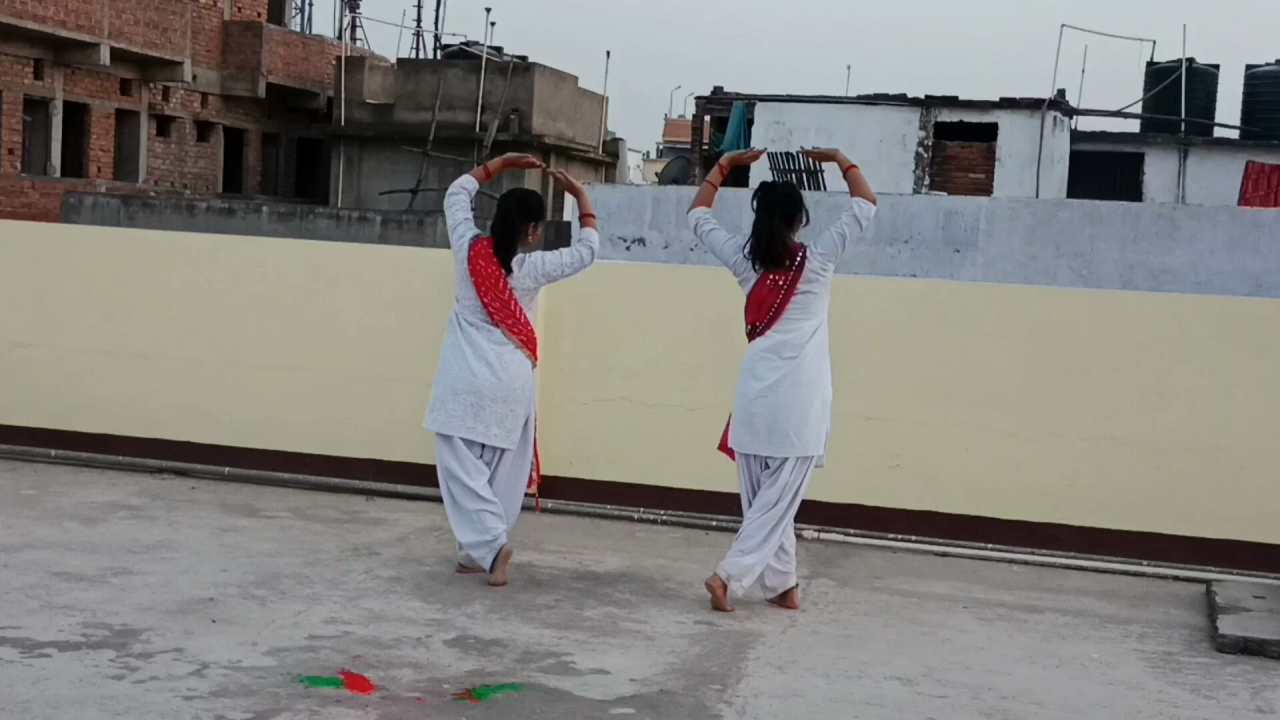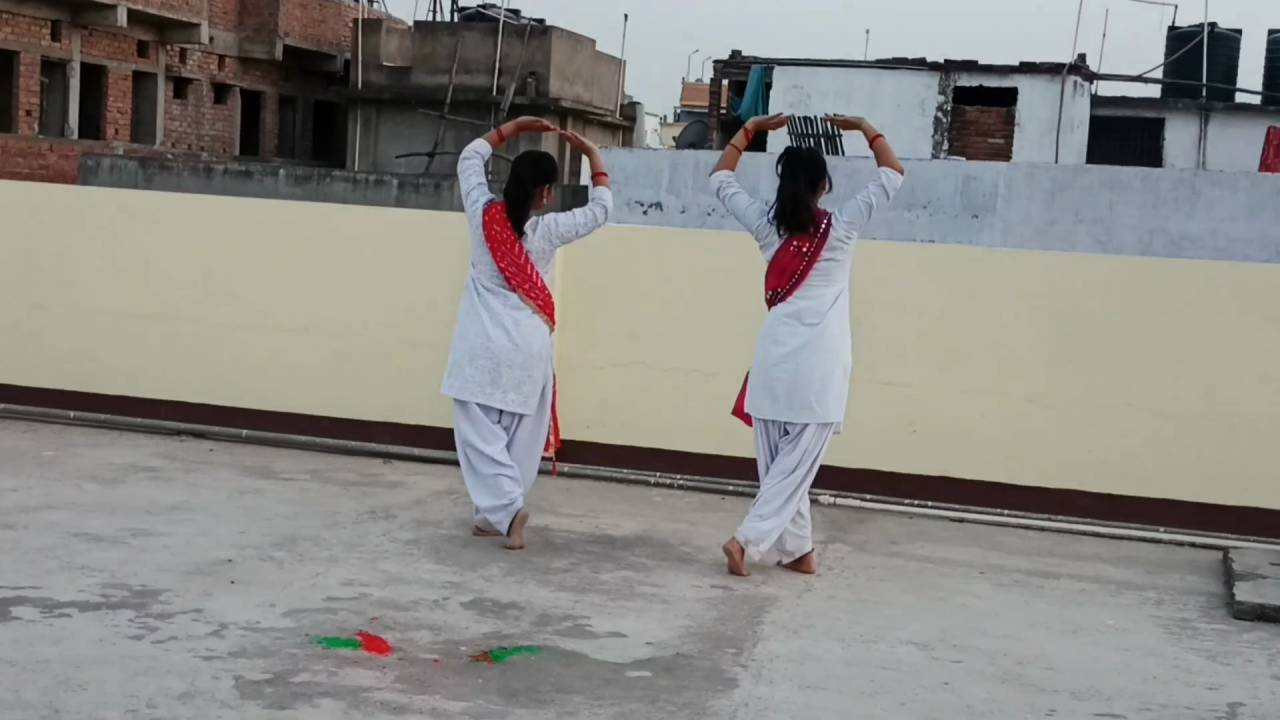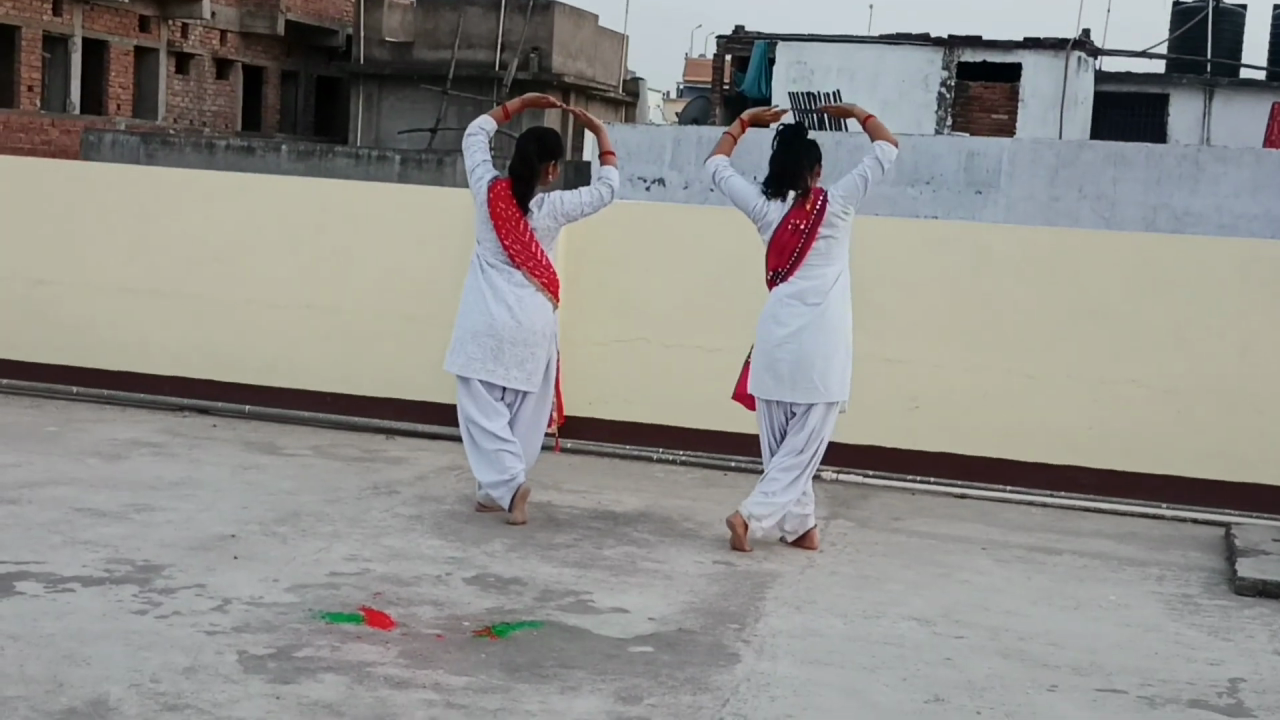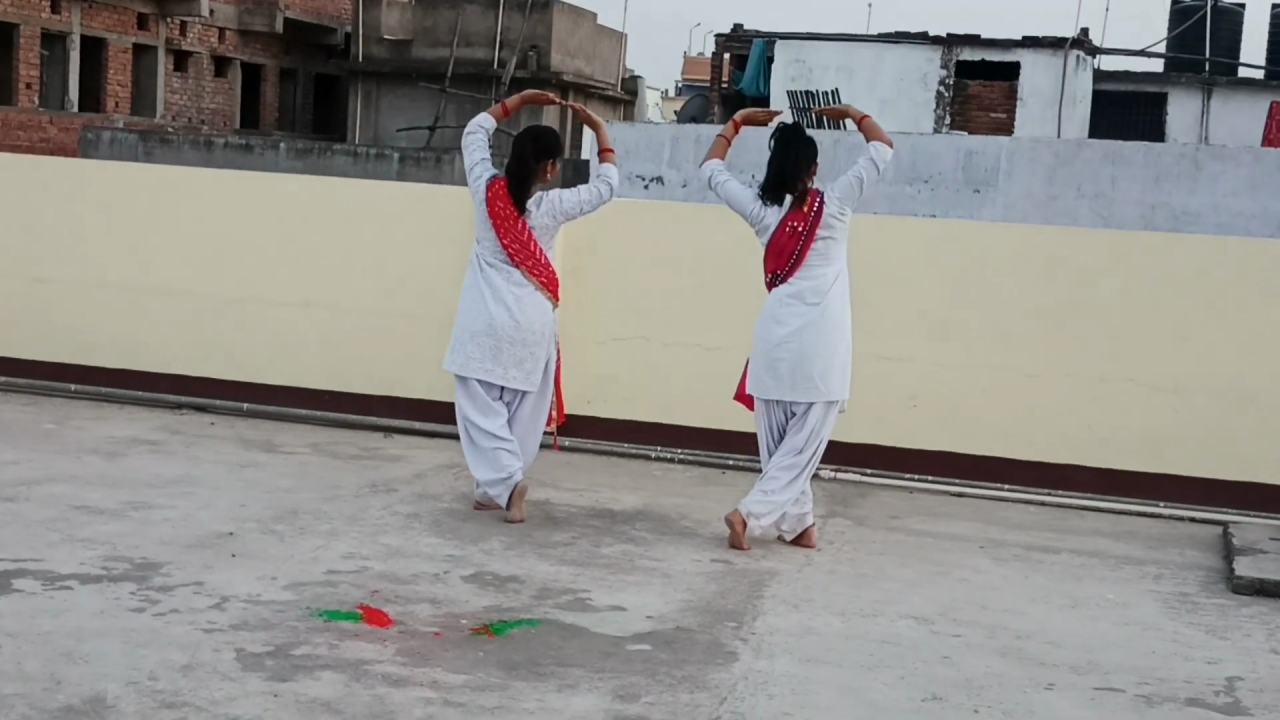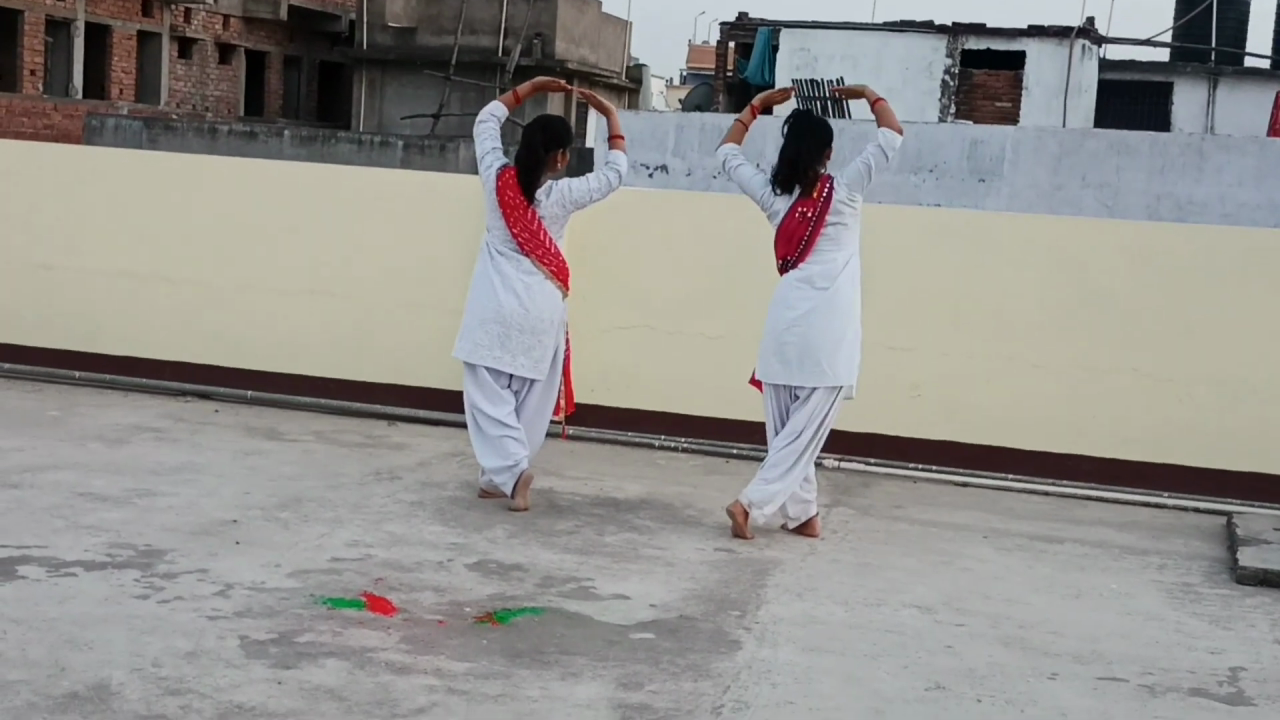
dt=1s
person 1, frame 1
left shoulder: (745, 260)
right shoulder: (818, 260)
left elbow: (698, 216)
right elbow: (866, 205)
left wrist: (725, 164)
right wrist: (840, 160)
left hip: (757, 392)
right hip: (800, 398)
left knee: (763, 498)
right knee: (779, 499)
left ankle: (781, 585)
right ankle: (731, 576)
person 1, frame 2
left shoulder: (766, 226)
right shoulder: (841, 228)
left elbow: (720, 179)
right elbow: (893, 175)
left wrist: (749, 129)
right wrist: (866, 129)
left hip: (775, 357)
right hip: (819, 363)
left knee: (778, 463)
right knee: (796, 465)
left ankle: (797, 549)
right ankle: (747, 540)
person 1, frame 3
left shoulder: (765, 208)
right shoulder: (838, 204)
left elbow: (716, 165)
right elbow: (887, 149)
left wrist: (745, 120)
right wrist: (856, 113)
left hip: (777, 337)
right hip: (822, 343)
left knee: (781, 443)
right knee: (805, 444)
left ankle: (799, 525)
right ankle: (752, 515)
person 1, frame 4
left shoulder: (761, 210)
right shoulder: (834, 205)
left elbow: (712, 168)
right elbow: (882, 148)
left wrist: (737, 121)
right wrist: (852, 113)
left hip: (776, 338)
right hip: (822, 342)
left knee: (779, 442)
right knee: (804, 443)
left ankle: (797, 523)
right ankle: (751, 513)
person 1, frame 5
left shoulder: (773, 195)
right shoulder: (844, 191)
left elbow: (727, 152)
right elbow: (892, 136)
left wrist: (759, 104)
right wrist: (868, 94)
left hip: (787, 320)
right hip: (828, 326)
left knee: (787, 427)
right knee: (806, 428)
left ankle: (801, 513)
right ankle: (752, 502)
person 2, frame 1
left shoulder: (469, 250)
right shoulder: (533, 268)
left elbow: (457, 193)
right elbow: (586, 250)
left wrist: (501, 163)
right wrist: (580, 195)
left hip: (465, 380)
right hip: (511, 382)
left knee: (463, 466)
right knee: (503, 472)
left ankle: (488, 545)
right ankle: (476, 550)
person 2, frame 2
left shoulder: (484, 214)
right shoulder: (548, 230)
left elbow: (470, 157)
right elbow: (600, 209)
left wrist: (515, 127)
right wrist: (592, 154)
left hip: (483, 344)
right hip: (528, 347)
left knee: (480, 431)
right knee: (520, 437)
left ankle: (505, 509)
right ankle: (494, 514)
person 2, frame 3
left shoulder: (488, 191)
right shoulder: (553, 208)
left elbow: (475, 134)
right elbow: (606, 188)
left wrist: (521, 103)
right wrist: (599, 132)
left hip: (486, 321)
right hip: (532, 324)
left knee: (482, 407)
right knee: (523, 414)
left ankle: (506, 484)
right ankle: (497, 489)
person 2, frame 4
left shoulder: (487, 190)
right shoulder: (553, 206)
left elbow: (475, 132)
right elbow: (605, 186)
left wrist: (519, 101)
right wrist: (599, 129)
left hip: (485, 319)
right hip: (531, 323)
left knee: (481, 406)
right knee: (522, 413)
left ankle: (504, 482)
right ankle: (495, 487)
person 2, frame 5
left shoulder: (497, 178)
right shoulder: (564, 196)
left elbow: (486, 120)
right elbow: (614, 172)
left wrist: (530, 87)
right wrist: (610, 115)
left hip: (495, 307)
right hip: (542, 311)
left knee: (488, 393)
right knee: (531, 401)
left ankle: (509, 471)
right ankle: (501, 475)
